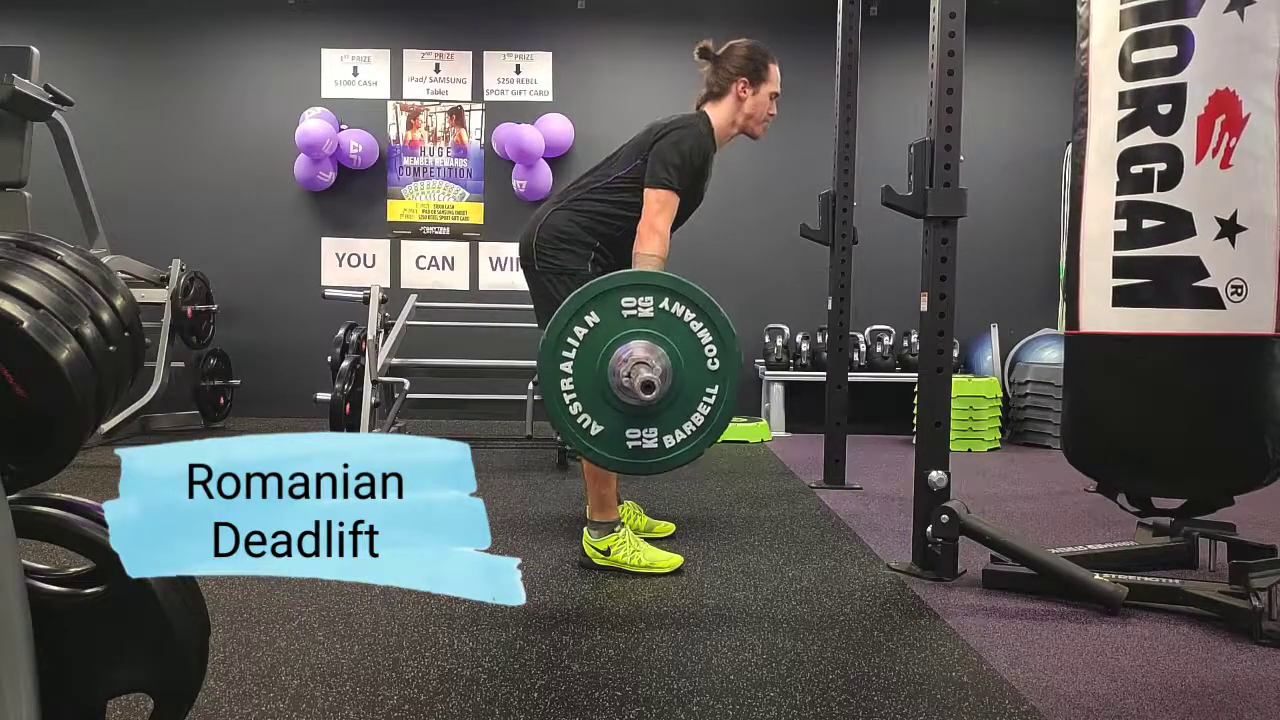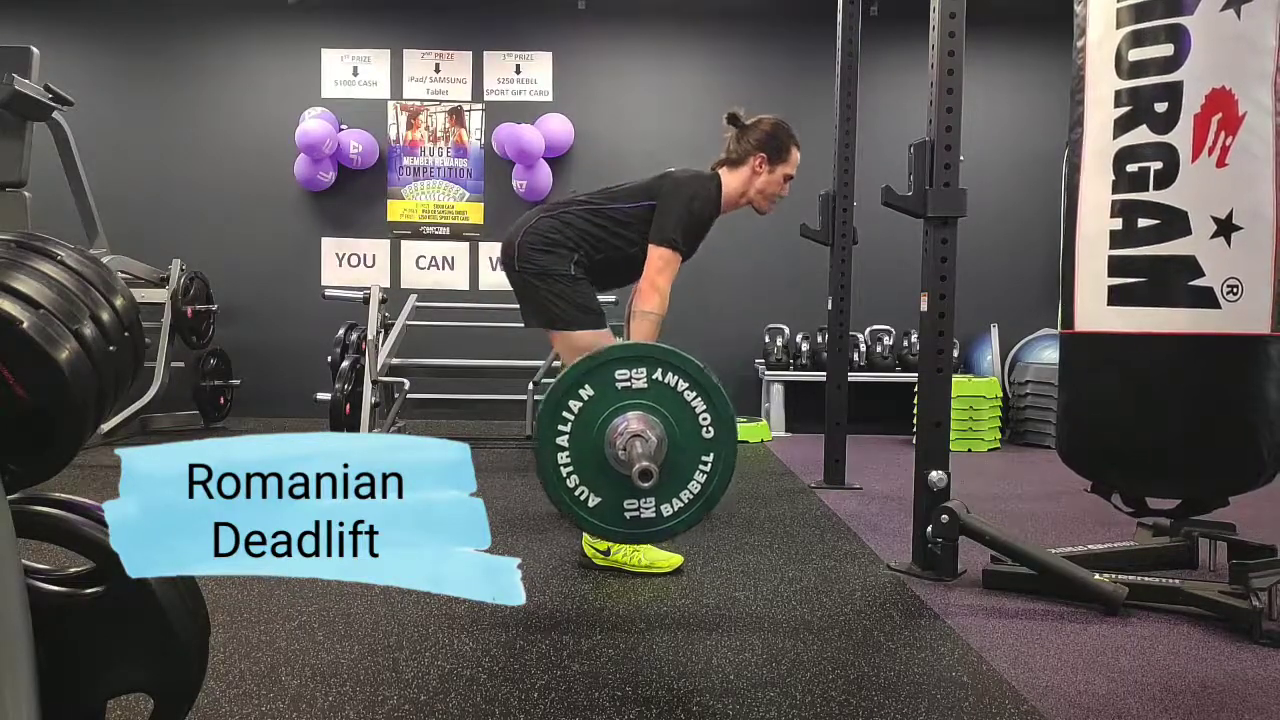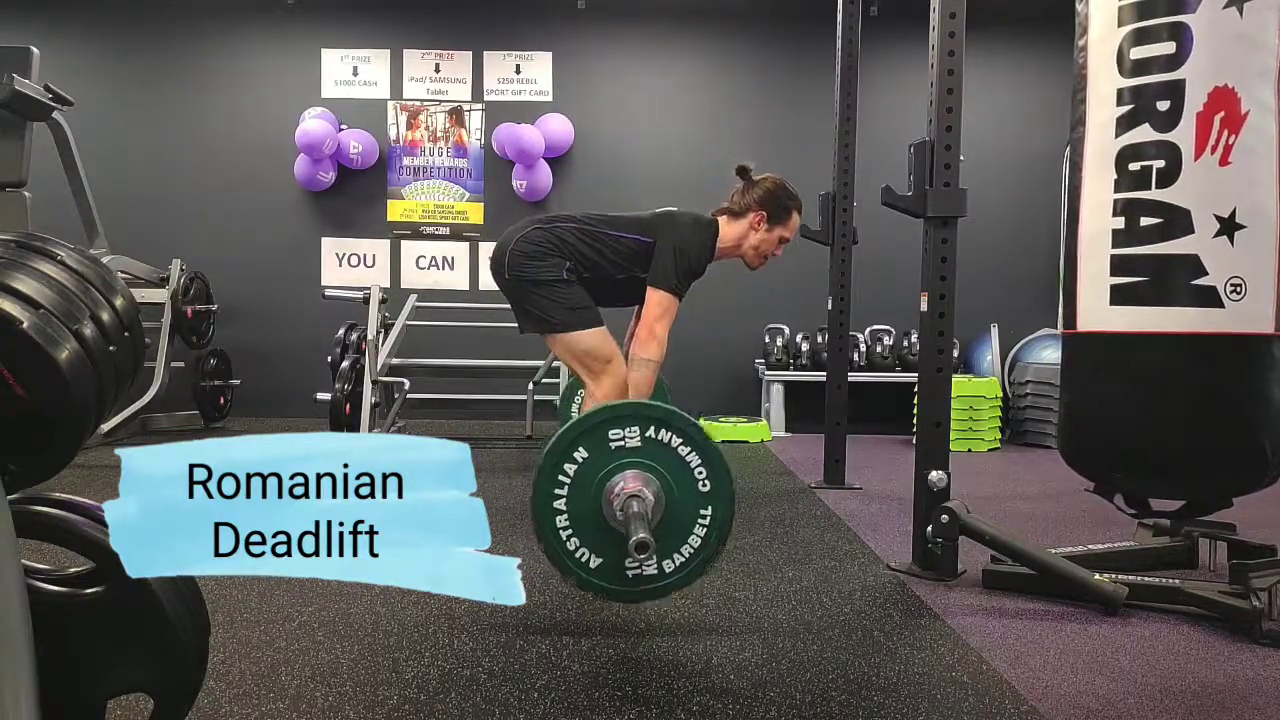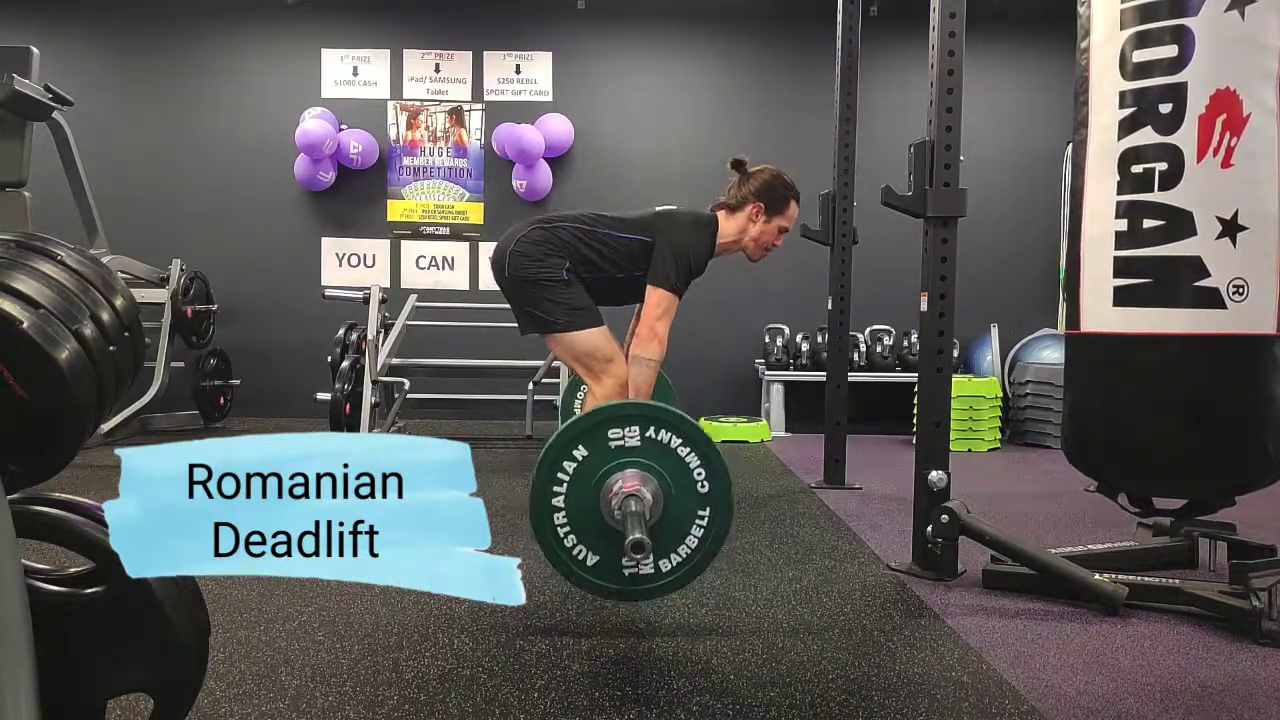
dt=0.7s
person 1, frame 1
left shoulder: (694, 139)
right shoulder: (688, 139)
left elbow: (650, 230)
right elbow: (652, 231)
left hip: (563, 248)
right hip: (564, 249)
left ankle: (610, 508)
right ankle: (604, 536)
person 1, frame 2
left shoulder: (696, 194)
right shoulder: (694, 196)
left elbow: (646, 284)
right elbow: (654, 288)
left hip: (541, 251)
right hip: (545, 253)
right ankle: (606, 537)
person 1, frame 3
left shoulder: (690, 236)
right shoulder: (689, 239)
left elbow: (643, 328)
right elbow: (652, 334)
left hip: (528, 254)
right hip: (533, 256)
left knee: (608, 378)
right knee: (611, 380)
person 1, frame 4
left shoulder: (690, 234)
right shoulder: (688, 239)
left elbow: (645, 326)
right elbow: (652, 333)
left hip: (529, 255)
right hip: (535, 258)
left knee: (608, 377)
right knee: (611, 381)
